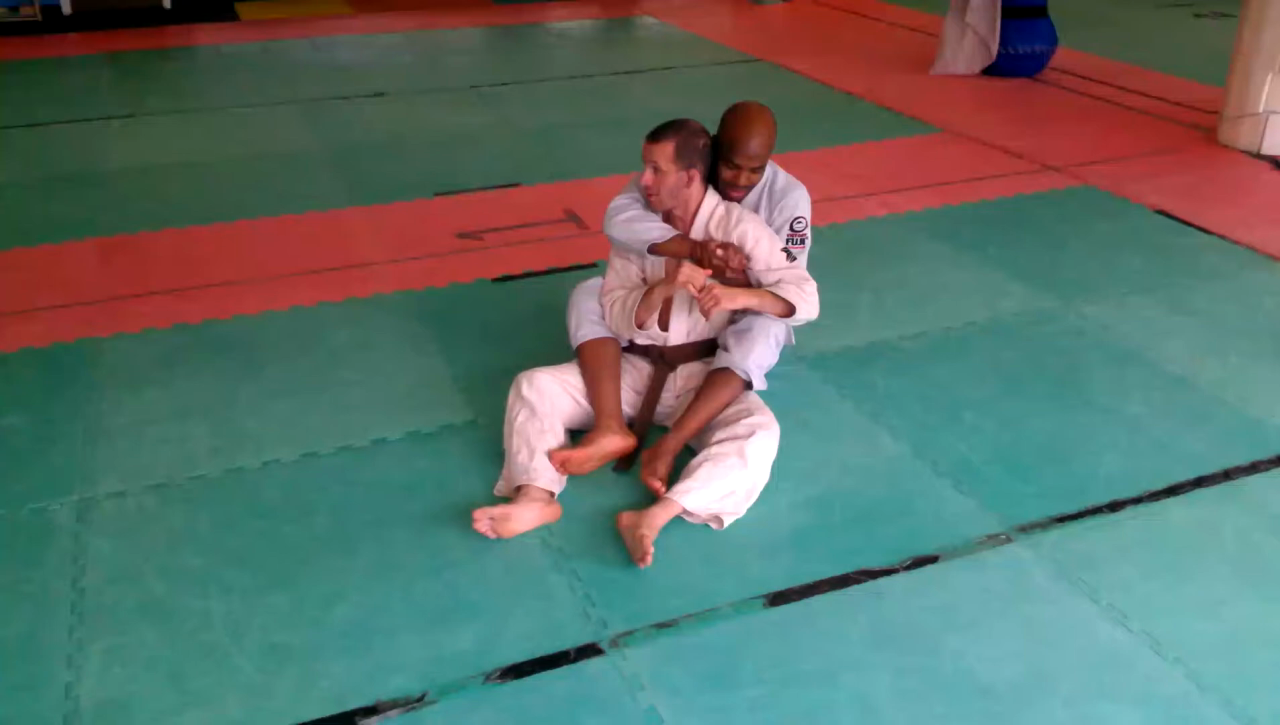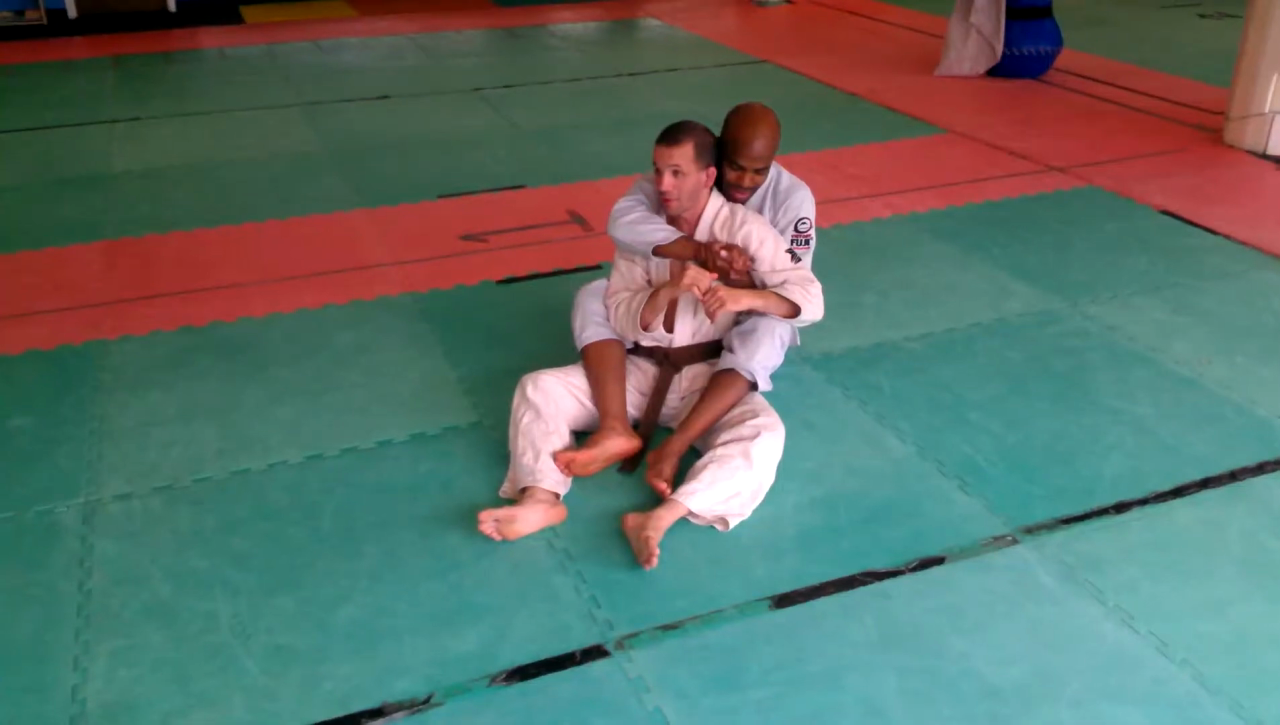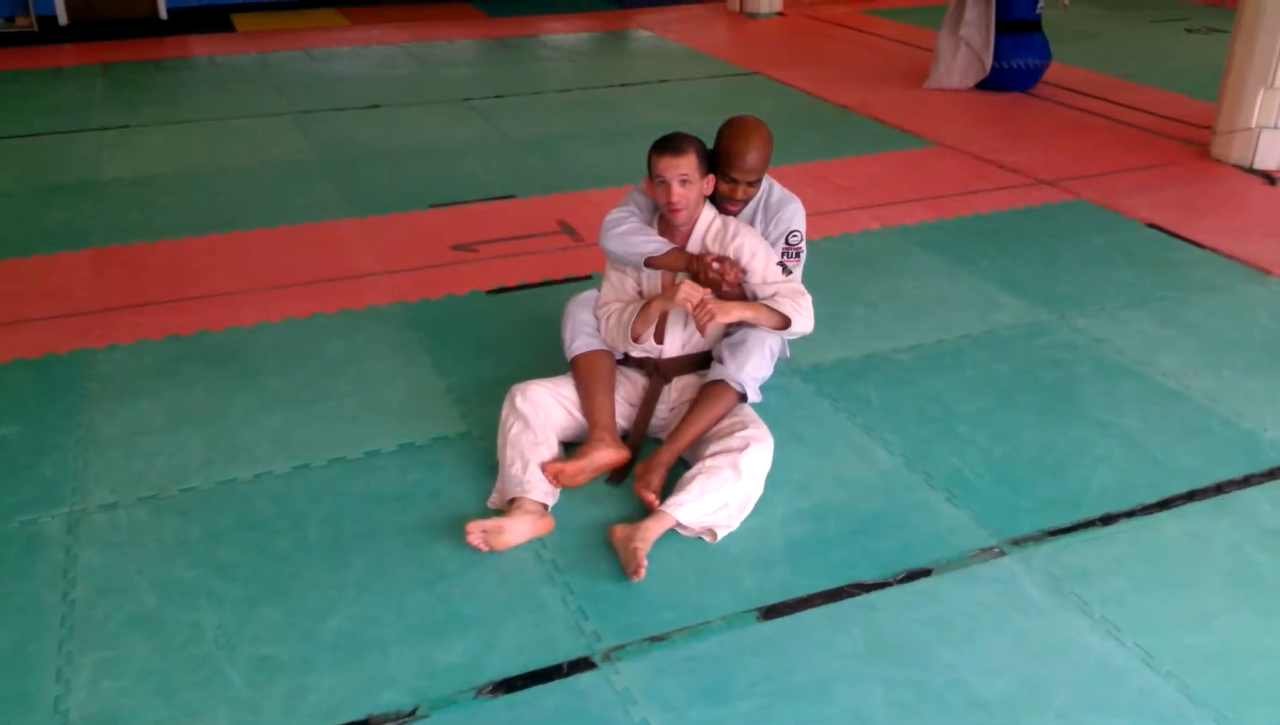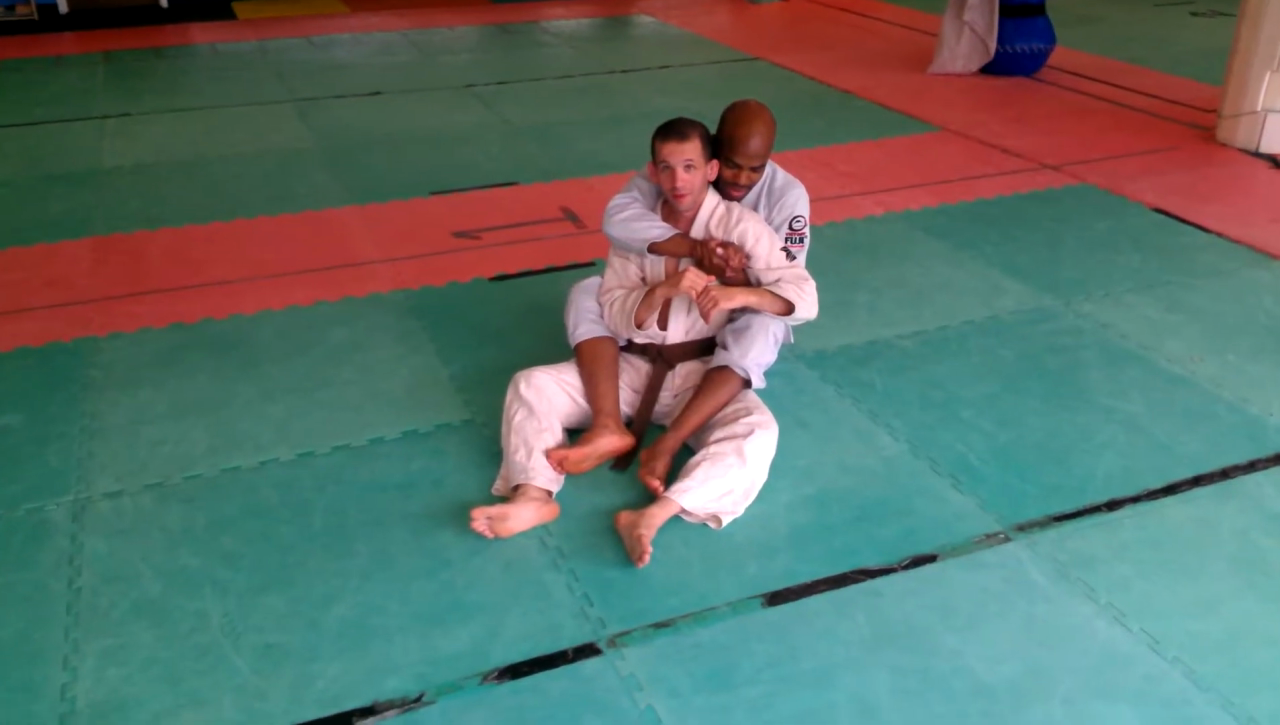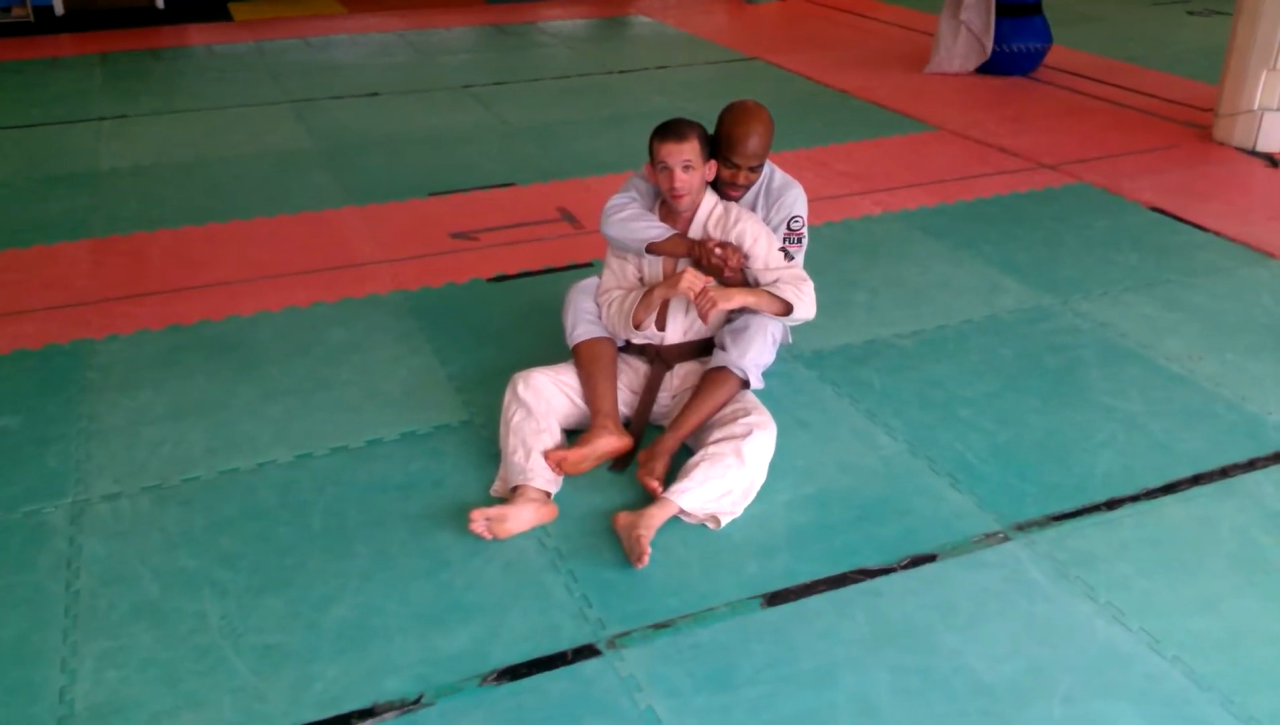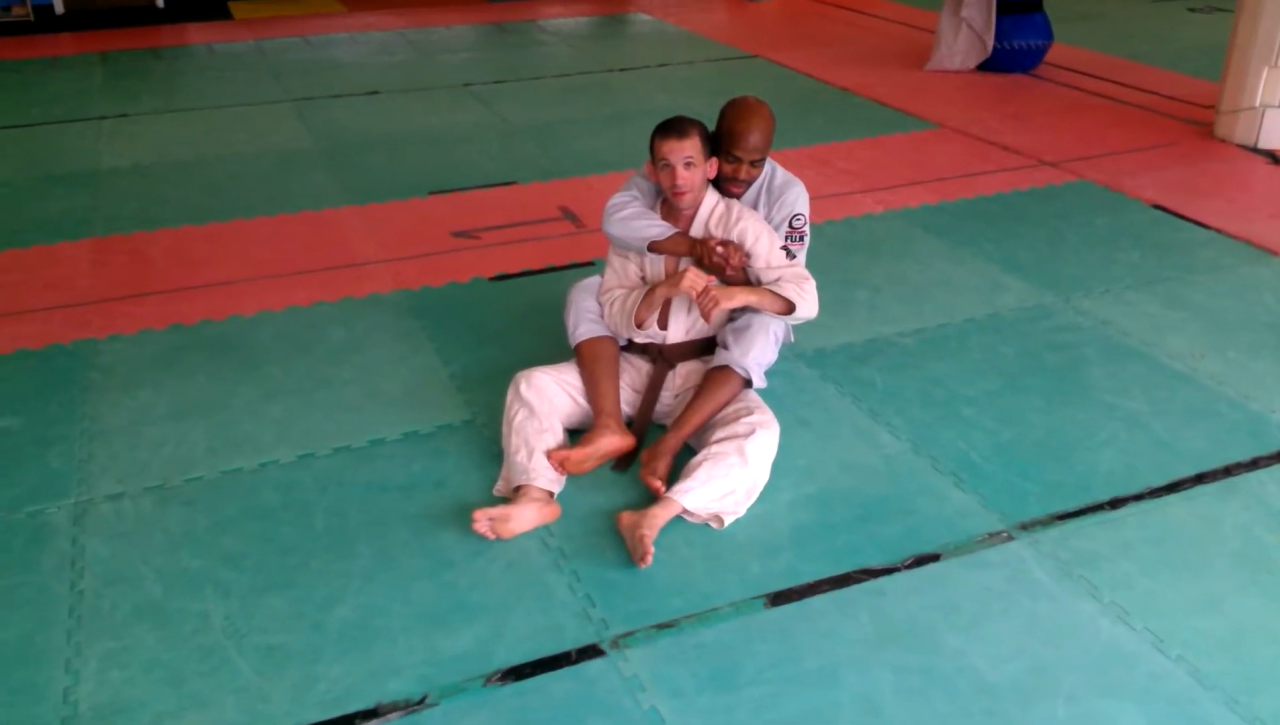
dt=0.4s
person 1, frame 1
left shoulder: (738, 228)
left elbow: (805, 299)
right elbow: (616, 318)
left wrist: (739, 295)
right wrist: (662, 287)
left hip: (705, 376)
right hip: (635, 368)
left knee: (758, 433)
right knee: (534, 386)
left ankle: (653, 517)
right ankle: (536, 497)
person 1, frame 2
left shoulder: (743, 229)
left elbow: (810, 300)
right elbow: (622, 320)
left wrist: (745, 297)
right wrist: (668, 290)
left hip: (710, 377)
right hip: (641, 370)
left knee: (763, 434)
right knee: (539, 388)
left ankle: (659, 519)
right ankle: (541, 500)
person 1, frame 3
left shoulder: (736, 240)
left elbow: (800, 312)
right elbow: (611, 331)
left wrist: (735, 309)
right wrist: (660, 302)
left hip: (700, 388)
right hip: (631, 380)
left knee: (752, 446)
right knee: (528, 398)
left ankle: (646, 529)
right ankle: (529, 509)
person 1, frame 4
left shoulder: (739, 226)
left elbow: (805, 298)
right elbow: (616, 317)
left wrist: (740, 295)
right wrist: (664, 290)
left hip: (704, 374)
right hip: (635, 367)
left knee: (757, 432)
right knee: (531, 385)
left ankle: (651, 517)
right ankle: (533, 497)
person 1, frame 5
left shoulder: (737, 226)
left elbow: (802, 299)
right elbow: (613, 318)
left wrist: (737, 295)
right wrist: (662, 290)
left hip: (702, 374)
right hip: (633, 367)
left knee: (754, 432)
right knee: (529, 386)
left ankle: (650, 517)
right ankle: (532, 497)
person 1, frame 6
left shoulder: (739, 224)
left elbow: (804, 297)
right elbow: (615, 317)
left wrist: (739, 295)
right wrist: (664, 289)
left hip: (704, 373)
right hip: (635, 366)
left knee: (758, 432)
right knee: (532, 385)
left ankle: (653, 517)
right ankle: (534, 498)
person 2, frame 1
left shoulder: (788, 196)
right elbow: (620, 217)
left wrist: (737, 279)
right wrist: (693, 249)
left hip: (732, 321)
left knee: (765, 332)
right knee: (589, 296)
left ankle: (668, 446)
right ankle: (611, 428)
person 2, frame 2
left shoulder: (792, 197)
right elbow: (624, 219)
left wrist: (743, 281)
right wrist: (697, 250)
left hip: (737, 321)
left knee: (771, 332)
right knee: (594, 297)
left ankle: (674, 447)
right ankle: (616, 428)
person 2, frame 3
left shoulder: (784, 210)
right elbow: (616, 231)
left wrist: (733, 293)
right wrist: (690, 262)
left hip: (727, 333)
left knee: (760, 344)
right knee: (584, 308)
left ankle: (662, 459)
right ankle: (604, 439)
person 2, frame 4
left shoulder: (787, 195)
right elbow: (619, 216)
left wrist: (737, 278)
right wrist: (694, 247)
left hip: (731, 317)
left knee: (763, 331)
right knee: (587, 294)
left ankle: (666, 445)
right ankle: (608, 427)
person 2, frame 5
left shoulder: (785, 195)
right elbow: (616, 217)
left wrist: (735, 278)
right wrist: (693, 247)
left hip: (729, 318)
left knee: (762, 331)
right knee: (585, 295)
left ankle: (664, 446)
right ankle: (607, 427)
person 2, frame 6
left shoulder: (787, 193)
right elbow: (618, 215)
left wrist: (736, 276)
right wrist: (694, 246)
left hip: (731, 316)
left knee: (763, 331)
right knee: (587, 294)
left ankle: (667, 446)
right ankle: (609, 427)
